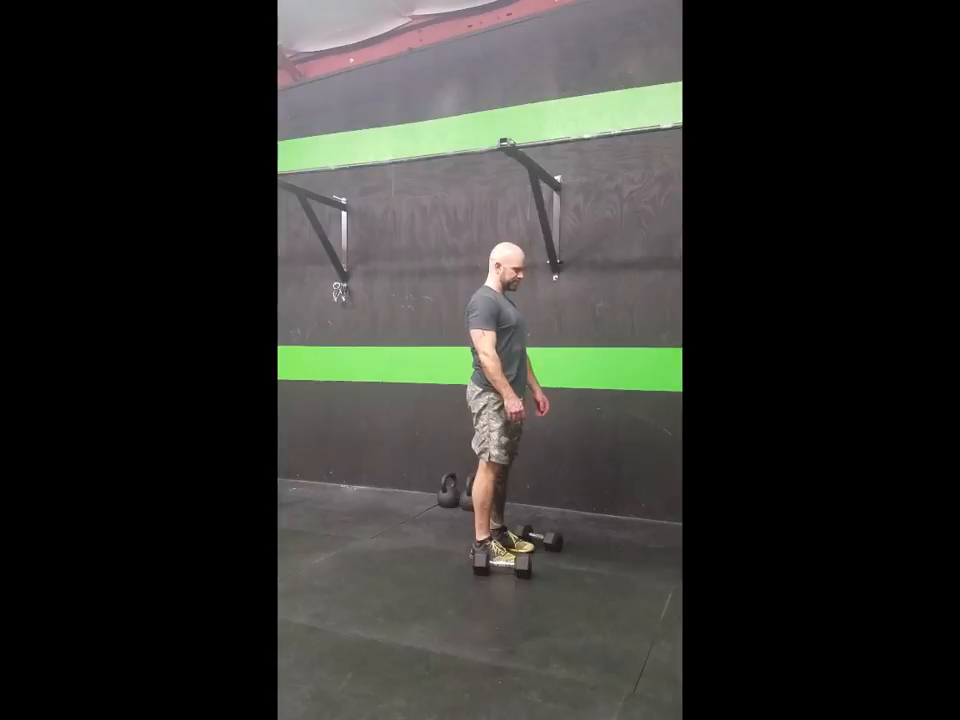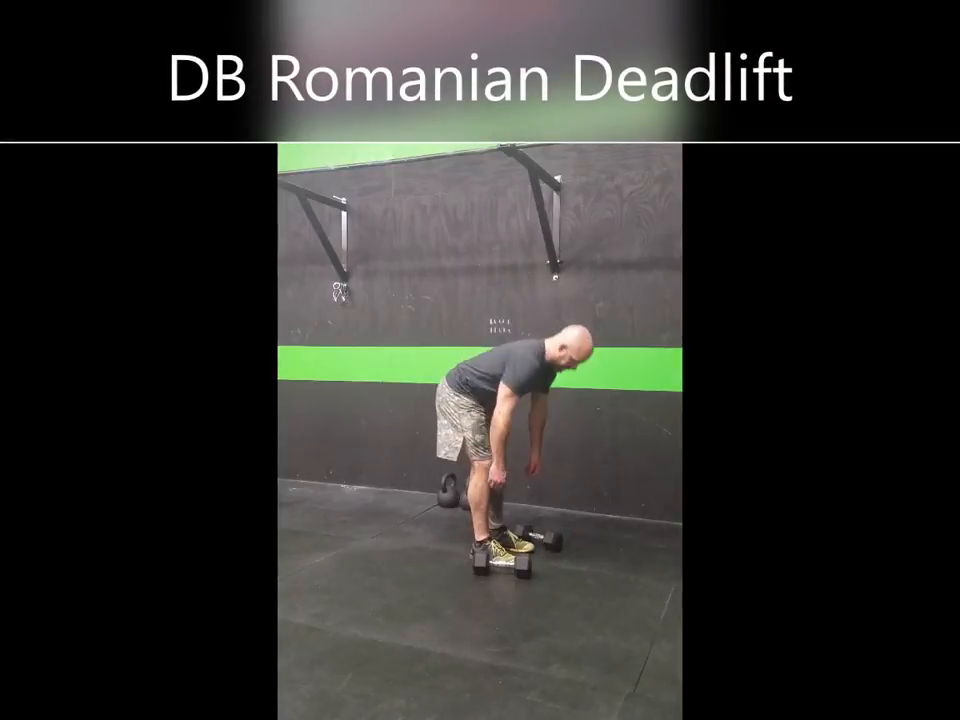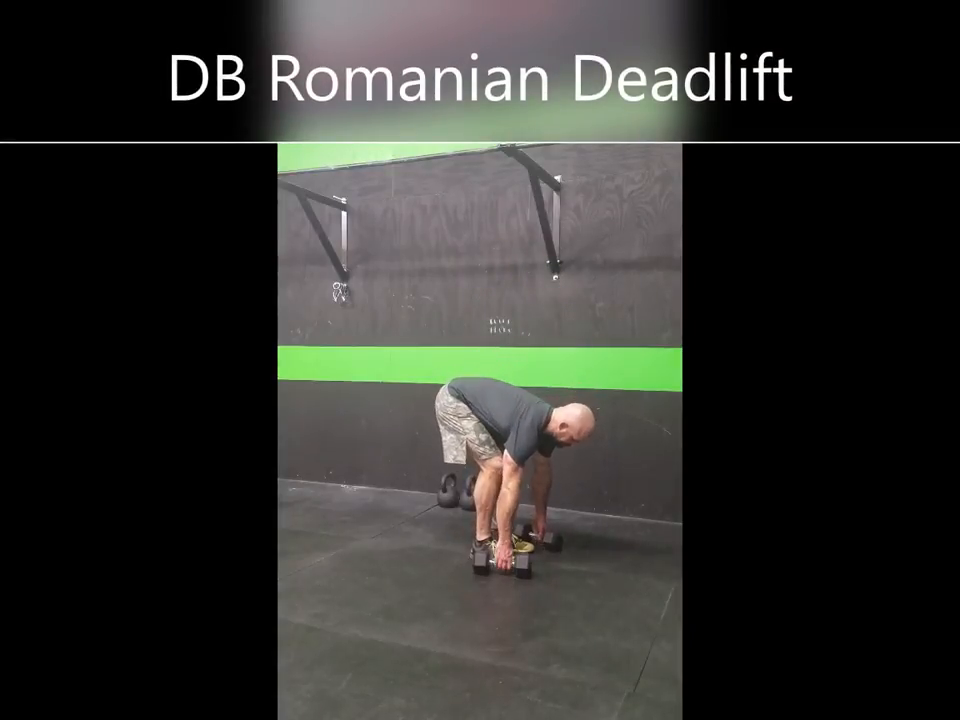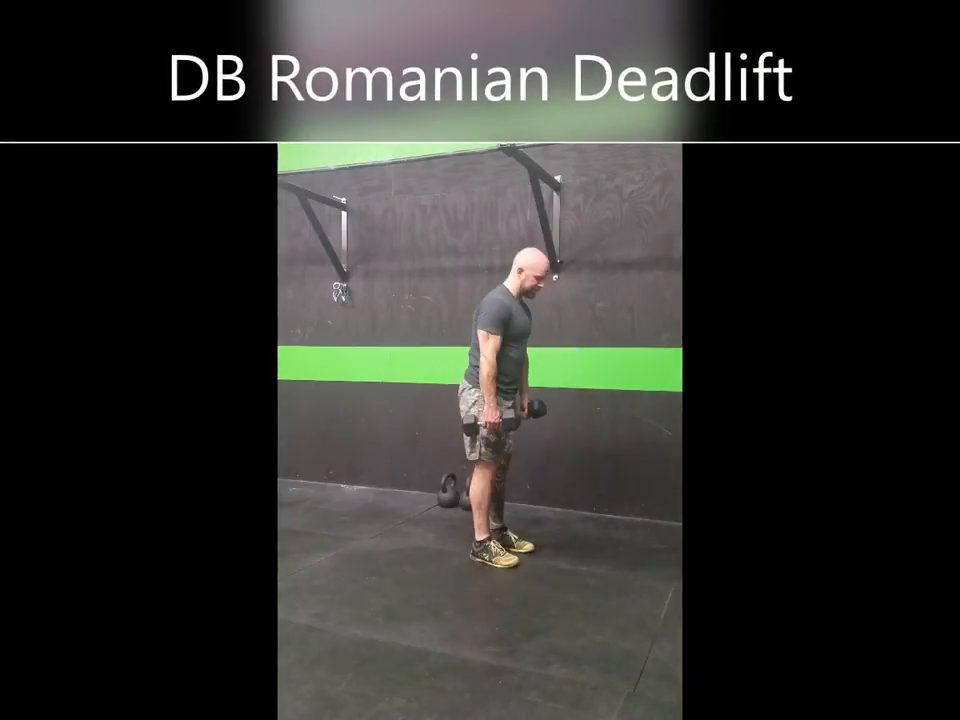
dt=1s
person 1, frame 1
left shoulder: (505, 302)
right shoulder: (483, 302)
right elbow: (486, 355)
left wrist: (535, 389)
right wrist: (508, 396)
left hip: (508, 396)
right hip: (492, 397)
left knee: (502, 467)
right knee: (489, 466)
left ankle: (497, 530)
right ankle: (482, 542)
person 1, frame 2
left shoulder: (546, 364)
right shoulder: (526, 361)
left elbow: (538, 408)
right elbow: (502, 414)
left wrist: (535, 451)
right wrist: (498, 465)
left hip: (479, 399)
right hip: (457, 395)
left knee: (493, 462)
right knee: (483, 464)
left ankle: (497, 530)
right ankle: (482, 543)
person 1, frame 3
left shoulder: (546, 423)
right shoulder: (528, 429)
left elbow: (542, 473)
right elbow: (509, 488)
left wrist: (541, 518)
right wrist: (505, 545)
left hip: (474, 402)
right hip: (454, 401)
left knee: (507, 469)
right knee: (494, 466)
left ankle: (498, 536)
right ankle: (482, 543)
person 1, frame 4
left shoulder: (521, 306)
right shoulder: (496, 303)
right elbow: (487, 358)
left wrist: (523, 396)
right wrist: (489, 405)
left hip: (505, 397)
right hip: (482, 395)
left knee: (501, 465)
right knee: (486, 466)
left ankle: (498, 530)
right ankle: (481, 543)
